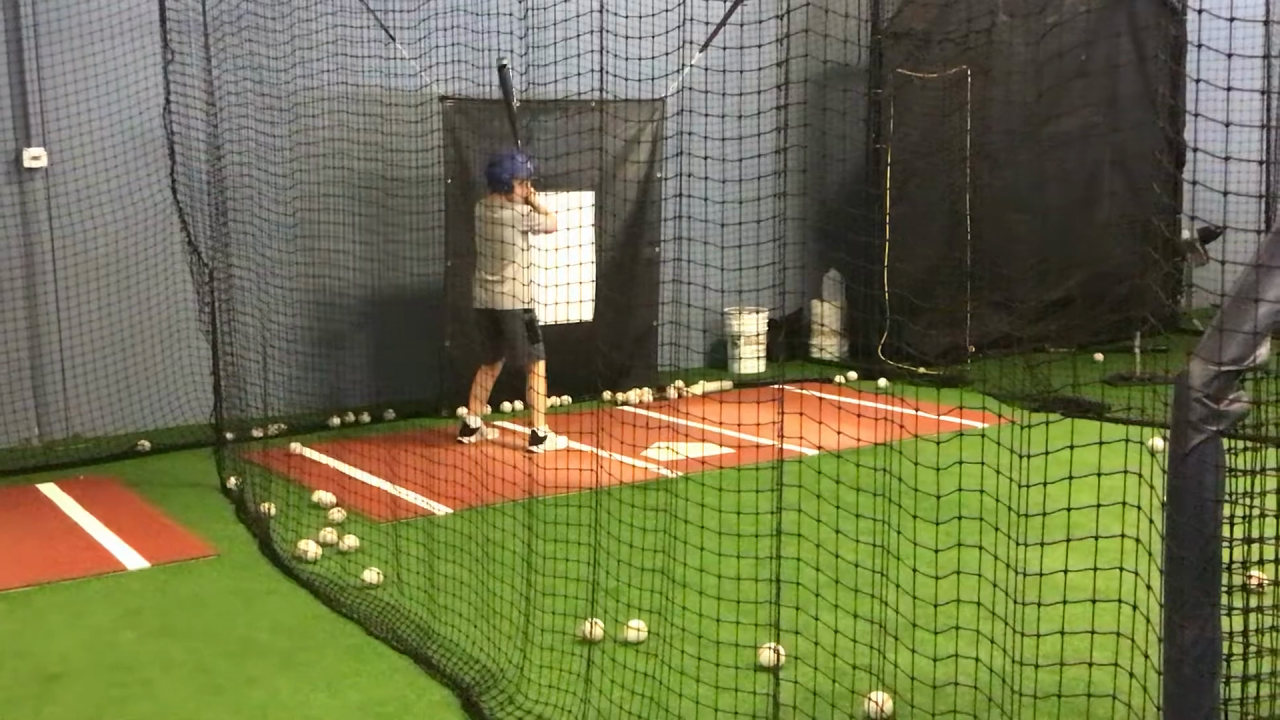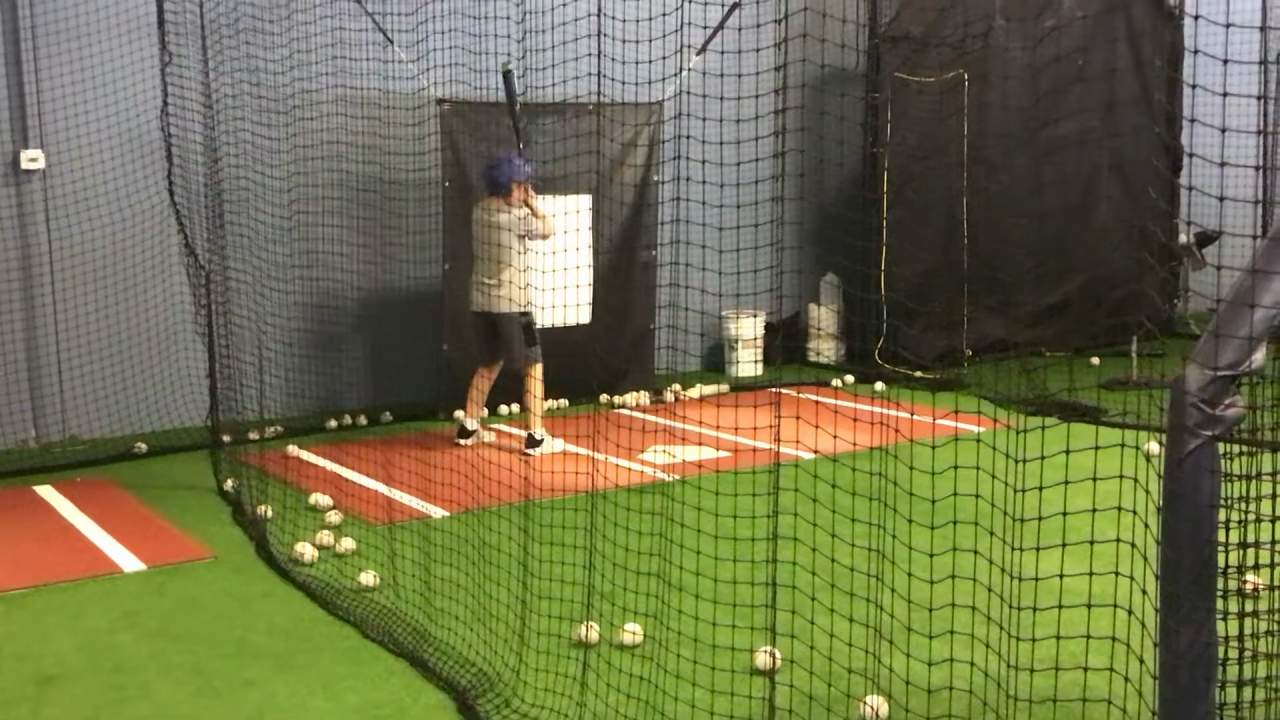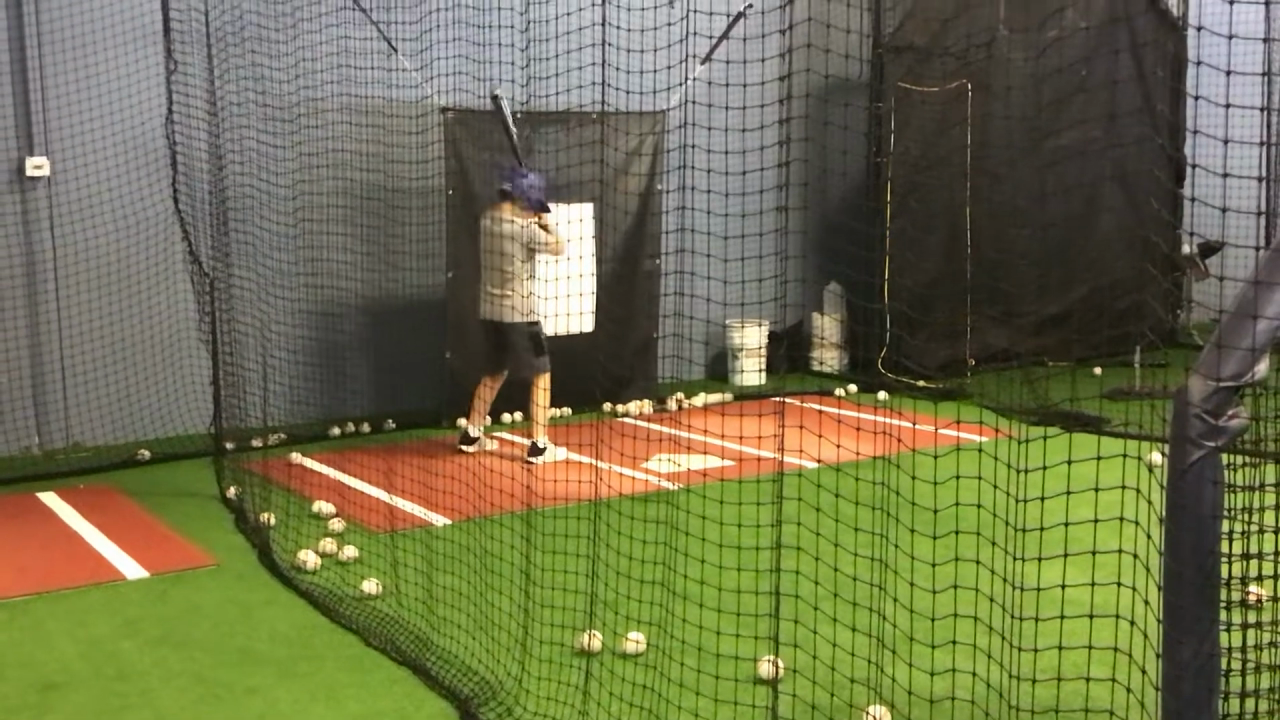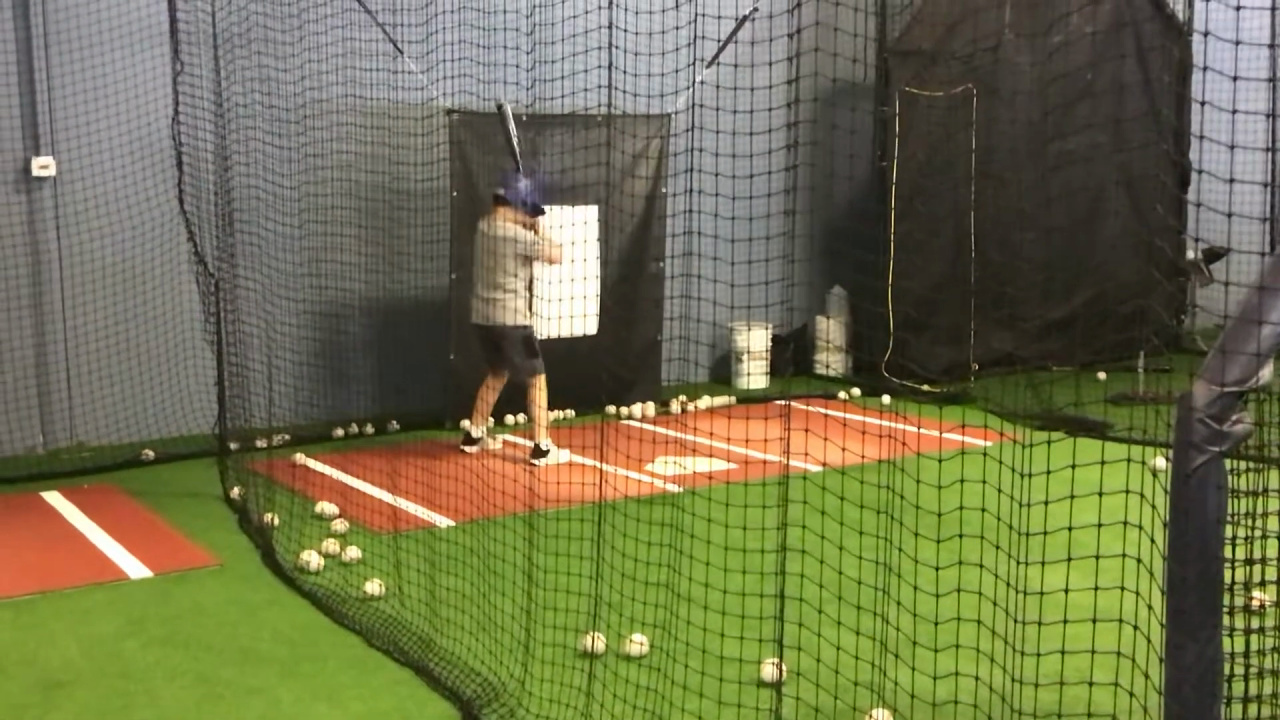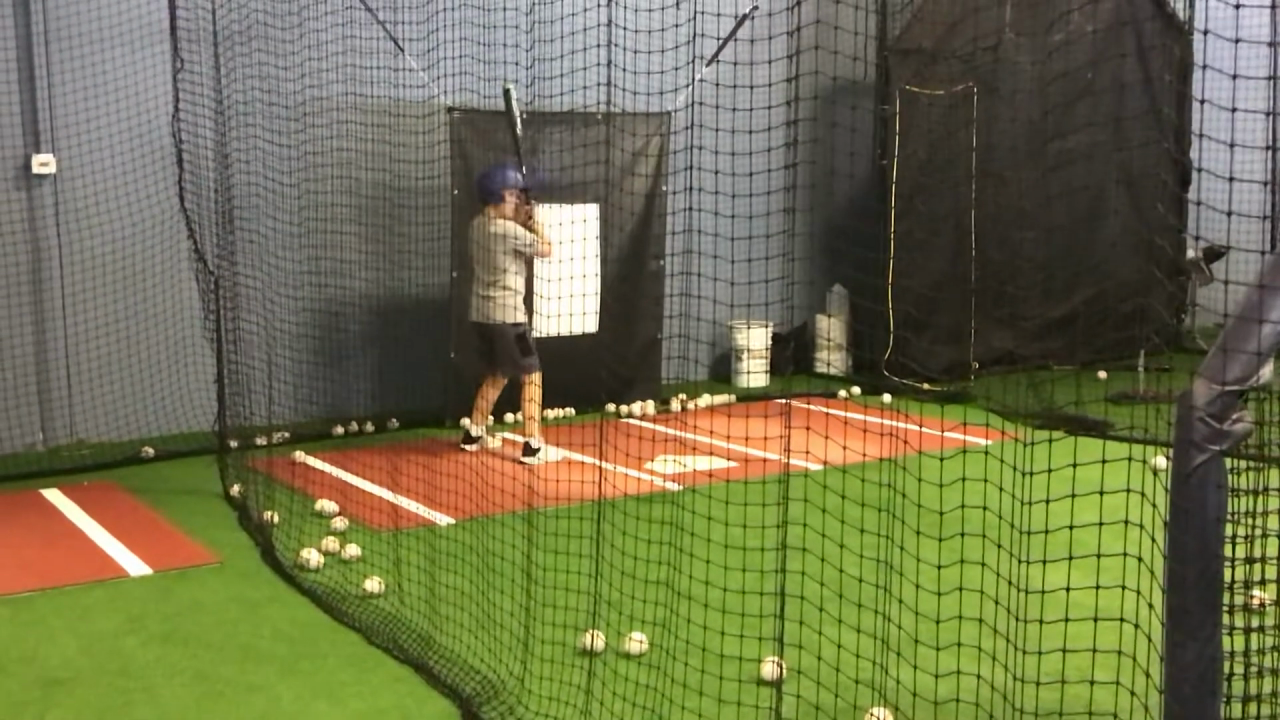
dt=0.4s
person 1, frame 1
left shoulder: (481, 209)
right shoulder: (519, 213)
right elbow: (552, 224)
left wrist: (524, 199)
right wrist: (533, 201)
left hip: (484, 301)
right hip: (513, 302)
left knee: (491, 362)
right knee: (536, 363)
left ankle: (471, 425)
right ankle: (539, 433)
person 1, frame 2
left shoulder: (479, 212)
right shoulder: (517, 218)
right elbow: (547, 231)
left wrist: (523, 202)
right wrist: (532, 205)
left hip: (481, 304)
right hip: (511, 305)
left knee: (489, 365)
right knee: (534, 367)
left ankle: (468, 428)
right ankle: (536, 436)
person 1, frame 3
left shoulder: (487, 221)
right shoulder: (525, 229)
right elbow: (559, 247)
right wrist: (543, 223)
left hip: (489, 312)
right hip: (519, 314)
left knee: (494, 372)
right knee: (541, 375)
left ankle: (472, 434)
right ankle: (539, 445)
person 1, frame 4
left shoulder: (483, 226)
right shoulder: (516, 234)
right elbow: (554, 256)
left wrist: (526, 228)
right wrist: (538, 230)
left hip: (482, 315)
right hip: (510, 317)
left knee: (497, 374)
right knee: (536, 377)
left ankle: (474, 435)
right ankle: (542, 447)
person 1, frame 5
left shoulder: (478, 225)
right shoulder: (509, 230)
right elbow: (545, 249)
left wrist: (522, 221)
right wrist: (534, 223)
left hip: (481, 314)
right hip: (507, 315)
left knee: (496, 375)
right knee: (531, 375)
left ankle: (474, 434)
right ankle: (533, 445)
